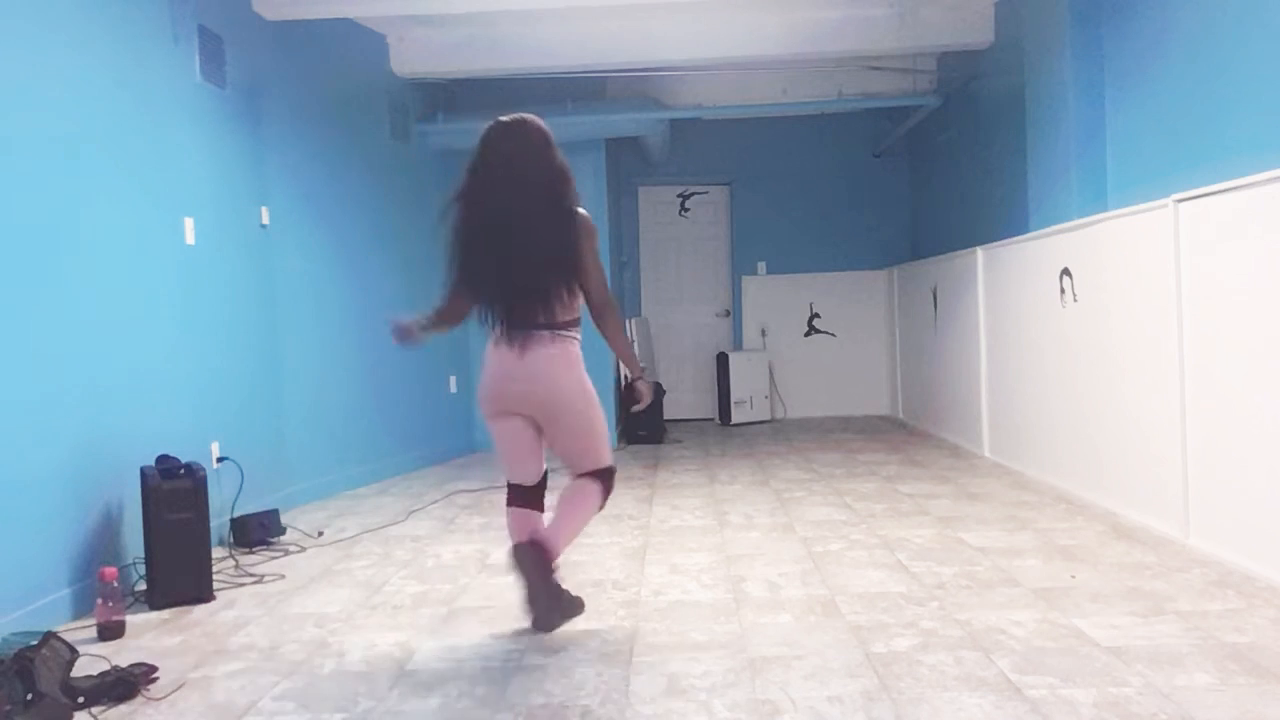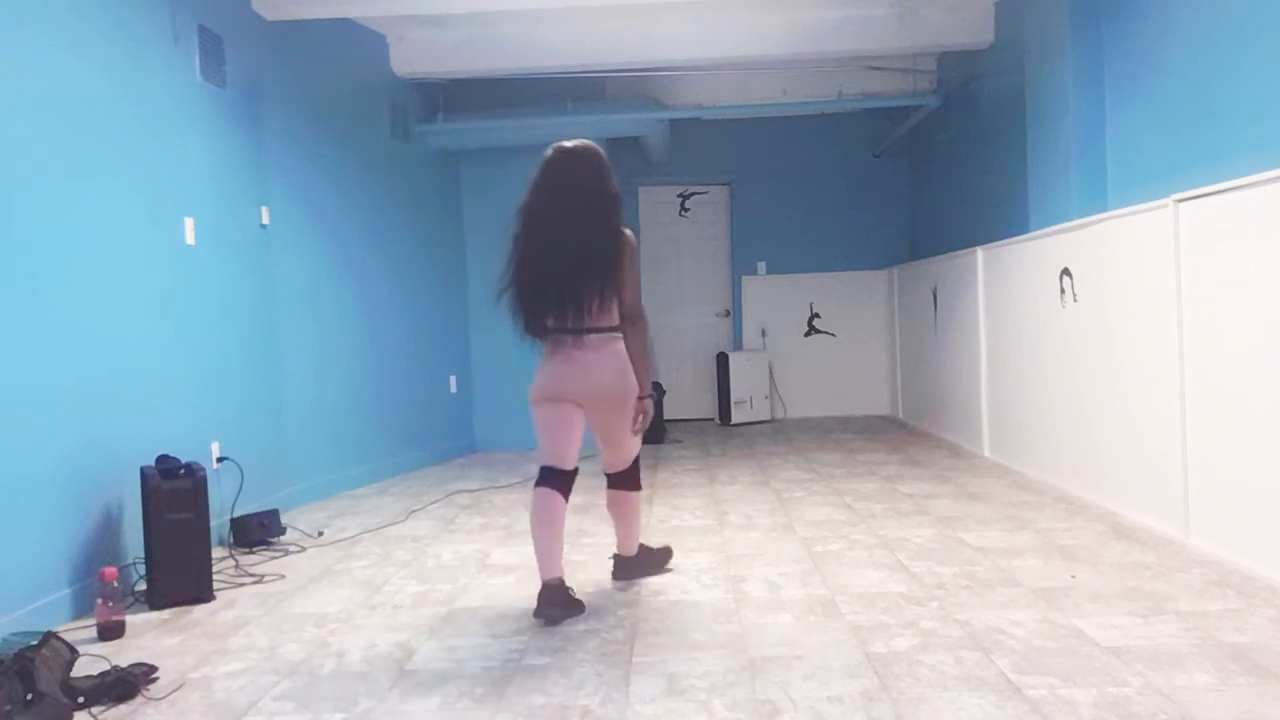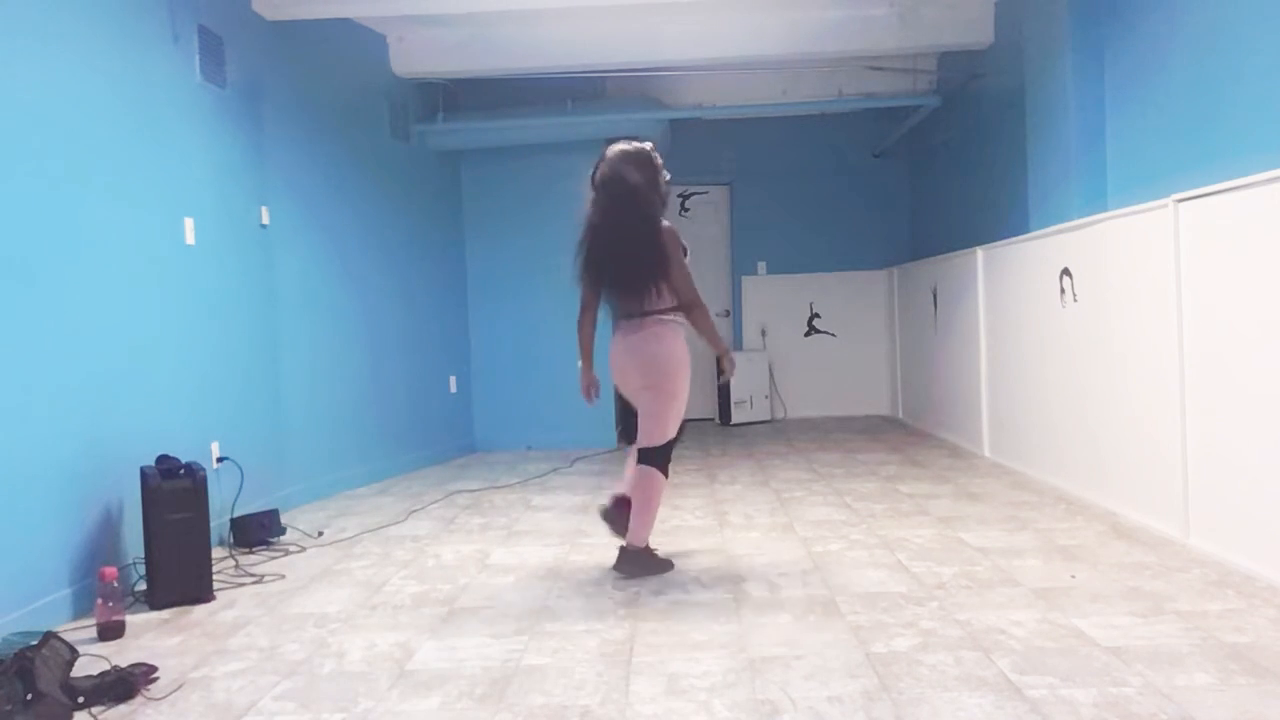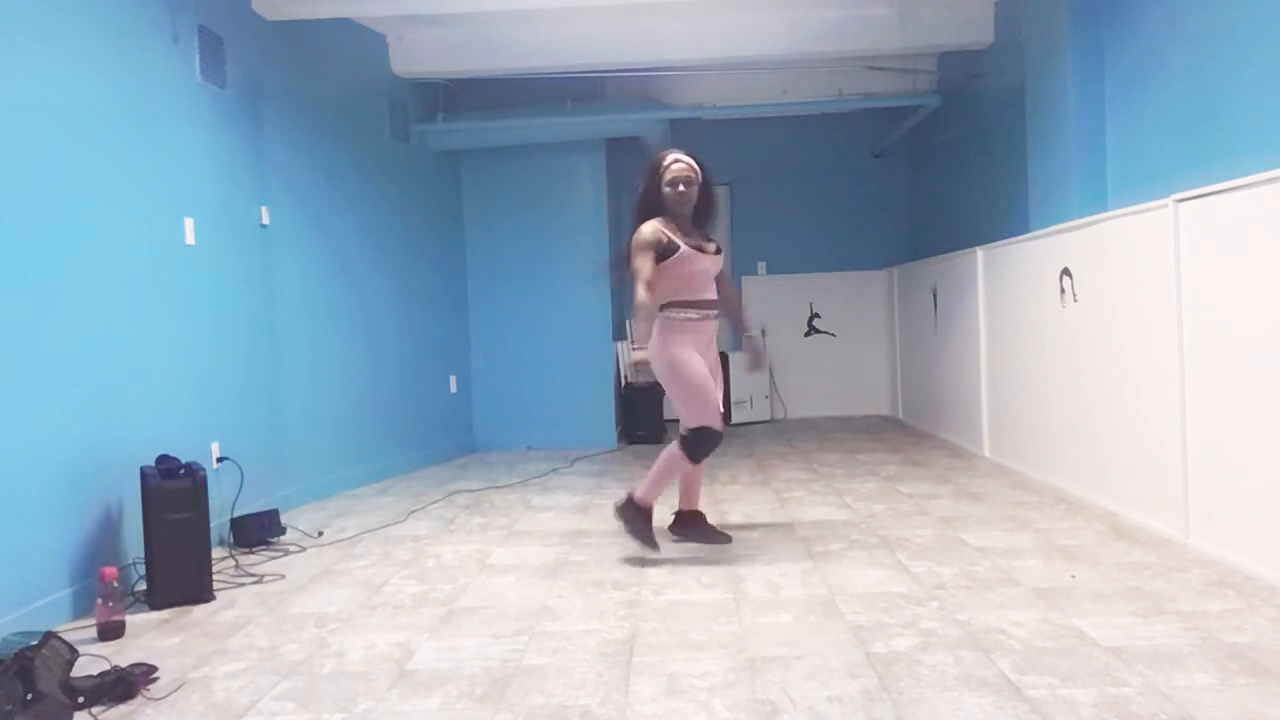
dt=0.5s
person 1, frame 1
left shoulder: (478, 225)
right shoulder: (572, 223)
left elbow: (456, 309)
right elbow: (602, 305)
left wrist: (415, 329)
right wrist: (636, 368)
left hip: (499, 369)
right hip: (557, 367)
left knee: (523, 487)
right knee: (596, 474)
left ankle: (549, 594)
right ankle: (540, 548)
person 1, frame 2
left shoulder: (535, 242)
right shoulder: (619, 241)
left elbow: (532, 316)
right elbow: (632, 320)
right wrist: (644, 388)
left hip: (555, 370)
right hip: (607, 366)
left knee: (553, 473)
right knee: (623, 468)
left ankle: (552, 585)
right ankle: (631, 555)
person 1, frame 3
left shoulder: (601, 234)
right shoulder: (659, 232)
left elbow: (588, 308)
right elbow: (687, 299)
left wrist: (586, 366)
right wrist: (721, 349)
left hip: (624, 349)
right hip: (661, 345)
left knee: (656, 436)
right knee: (655, 446)
left ankle: (625, 503)
right ankle: (635, 549)
person 1, frame 4
left shoulder: (705, 234)
right shoulder: (650, 233)
left elbow: (719, 289)
right elbow: (642, 290)
left wrist: (749, 338)
right wrist: (640, 344)
left hip: (704, 340)
right hip: (674, 340)
left knee: (701, 428)
right knee: (704, 431)
left ankle: (688, 516)
right ankle: (639, 504)
